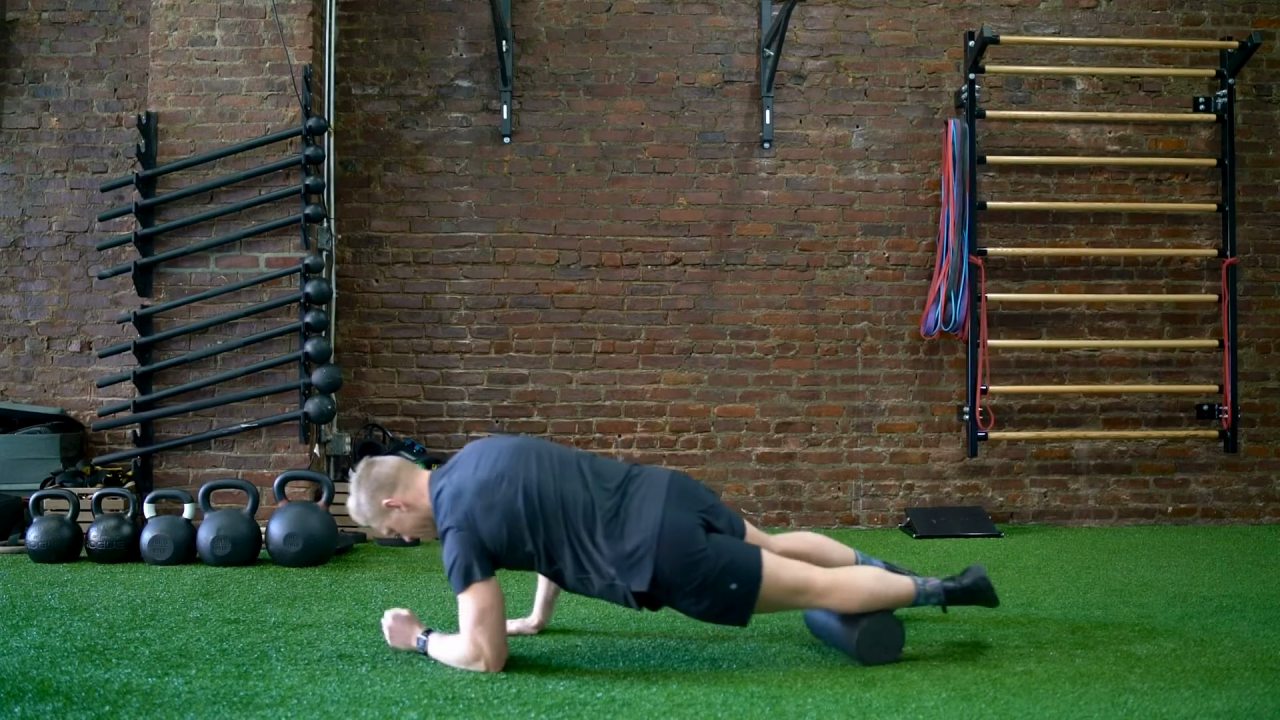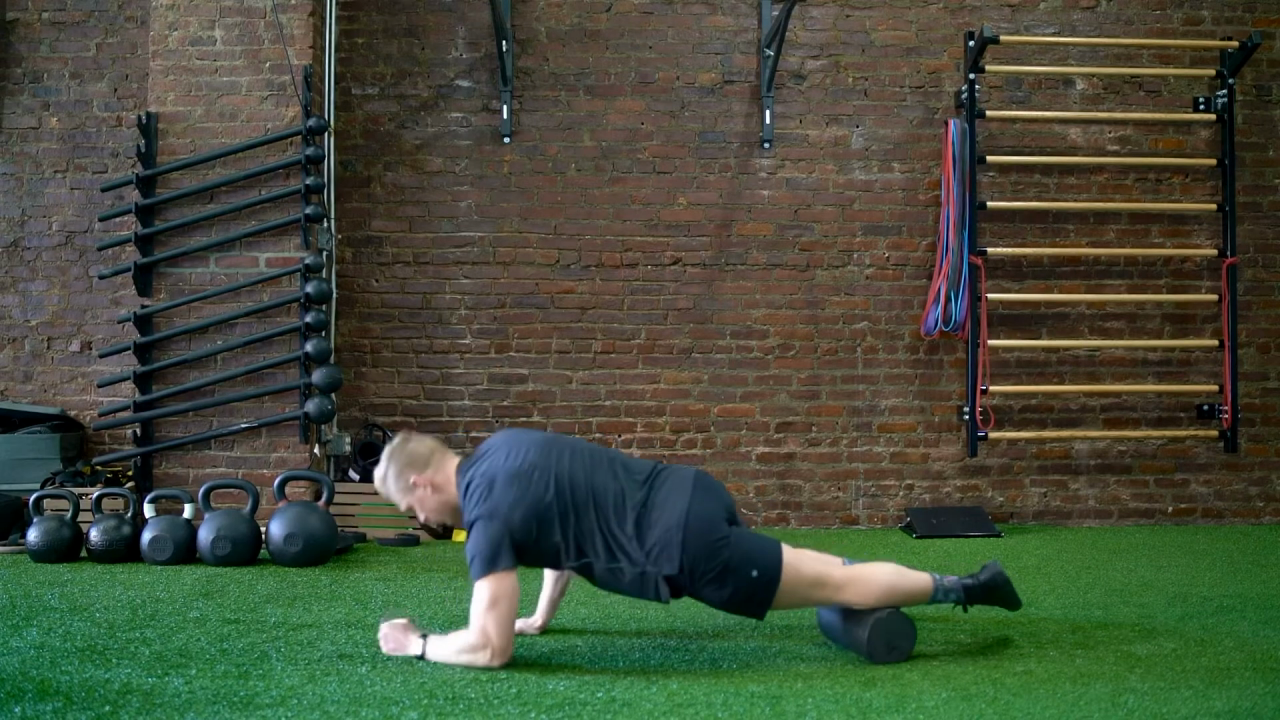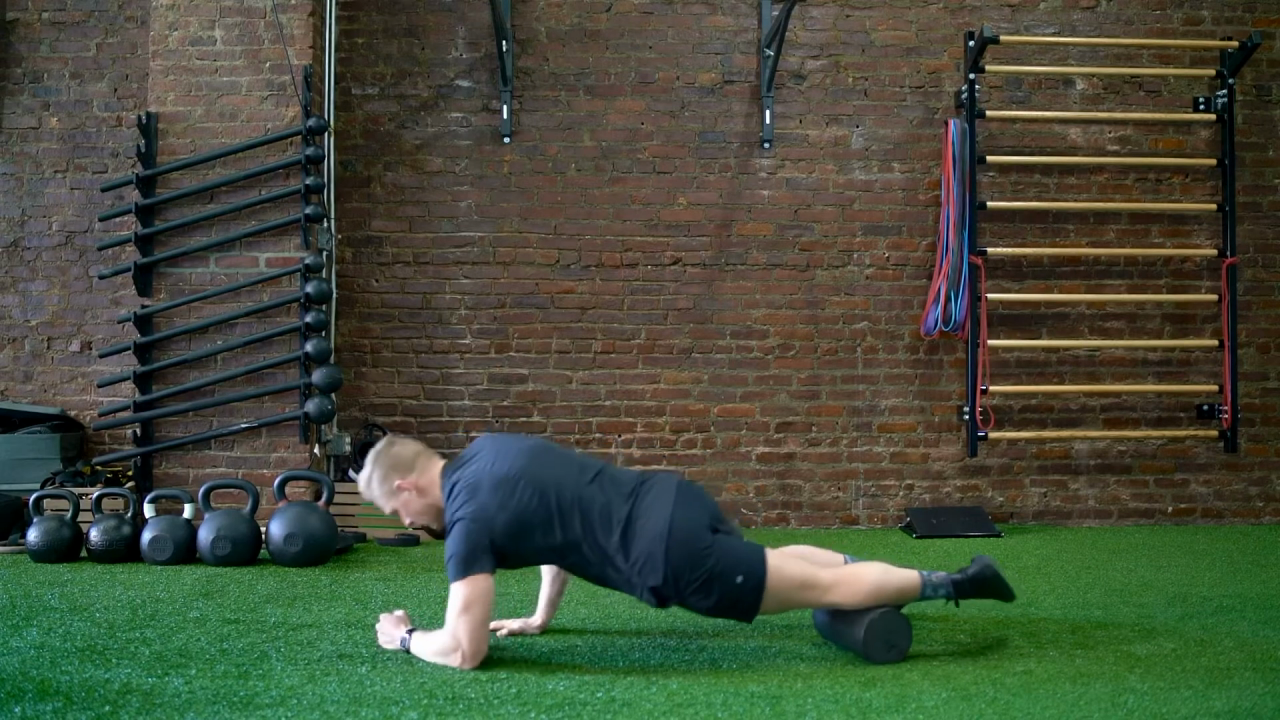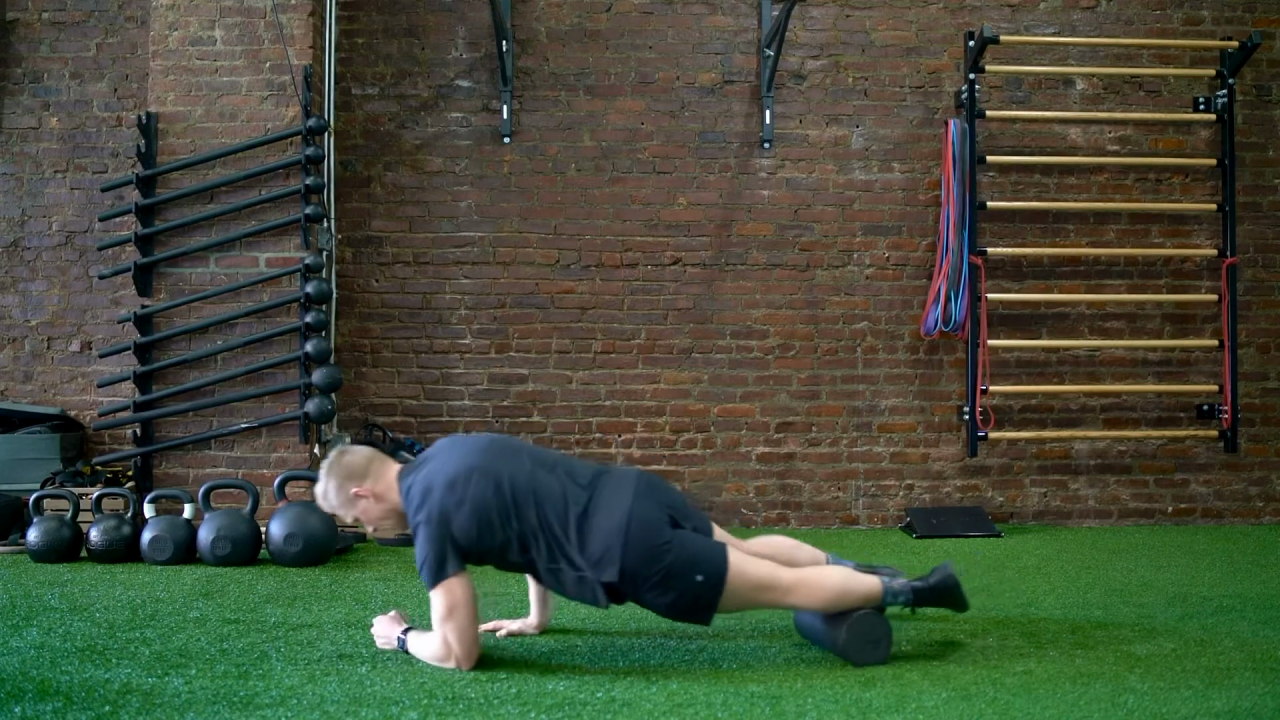
dt=0.3s
person 1, frame 1
left shoulder: (459, 524)
right shoulder: (479, 456)
left elbow: (484, 656)
left wrist: (419, 638)
right wrist: (537, 617)
left hip: (664, 554)
right hip: (667, 493)
left knee: (811, 588)
right knee: (771, 545)
left ankle: (945, 588)
right ankle: (876, 566)
person 1, frame 2
left shoulder: (489, 512)
right shoulder: (503, 449)
left elbow: (488, 648)
left wrist: (414, 643)
right wrist: (541, 617)
left hip: (683, 544)
right hip: (687, 497)
left knee: (830, 587)
right knee: (785, 555)
left ankle: (964, 586)
right ankle: (867, 568)
person 1, frame 3
left shoulder: (469, 516)
right shoulder: (488, 451)
left elbow: (463, 650)
left wrist: (403, 638)
right wrist: (541, 617)
left hip: (669, 553)
right hip: (672, 501)
left knee: (819, 589)
right knee: (774, 559)
left ankle: (952, 582)
right ankle: (866, 570)
person 1, frame 4
left shoulder: (430, 517)
right shoulder: (449, 453)
left elbow: (459, 652)
left wrist: (401, 636)
right wrist: (537, 617)
left hip: (631, 547)
right hip: (636, 492)
left knee: (779, 588)
right knee: (741, 549)
left ankle: (910, 589)
right ankle: (855, 570)
